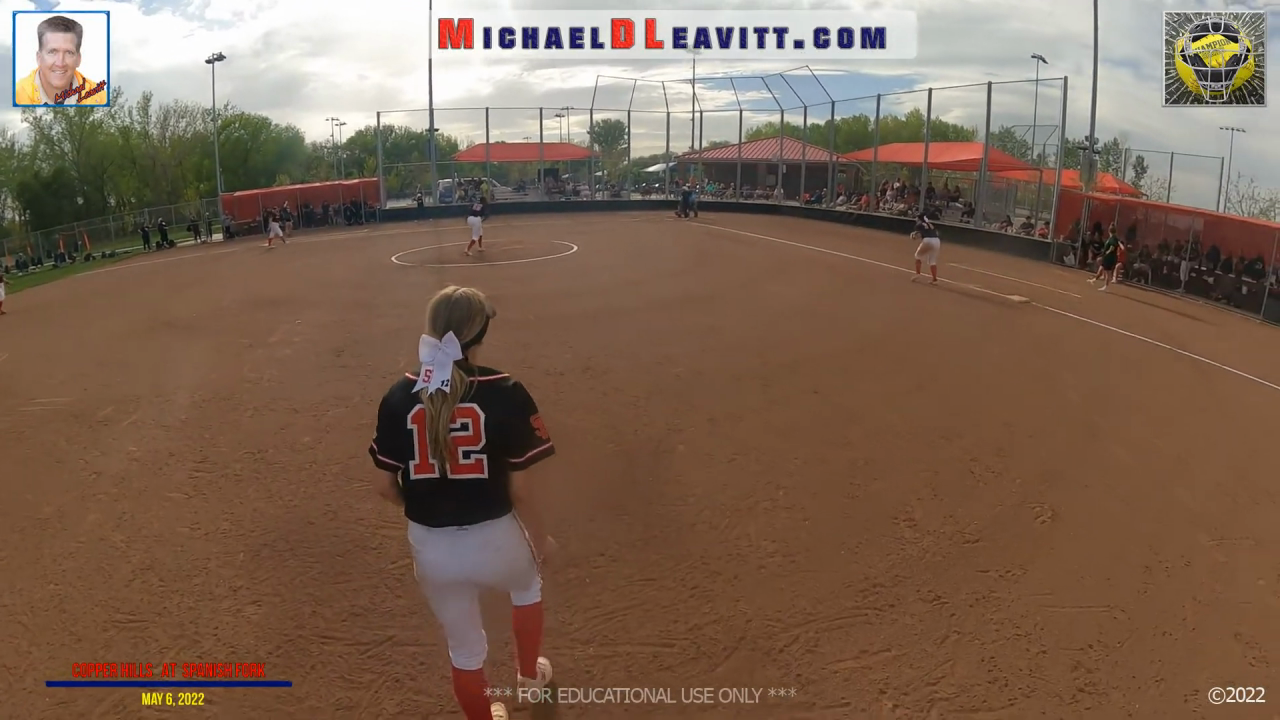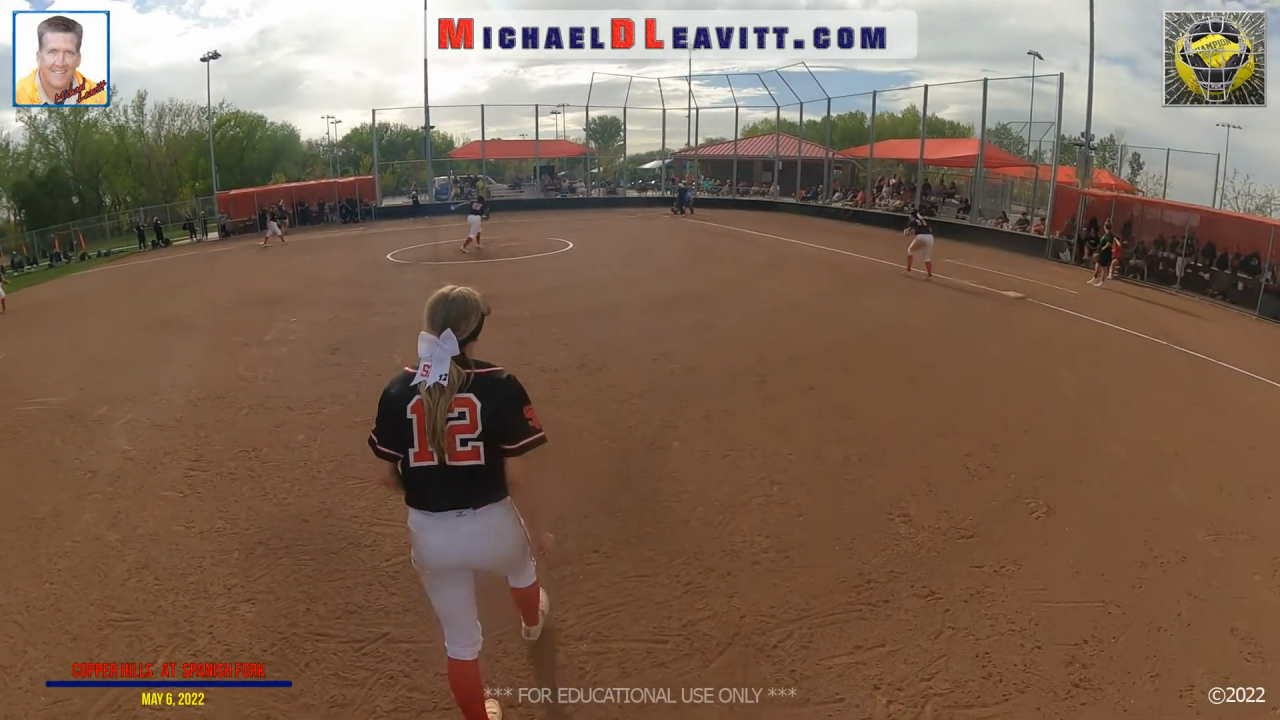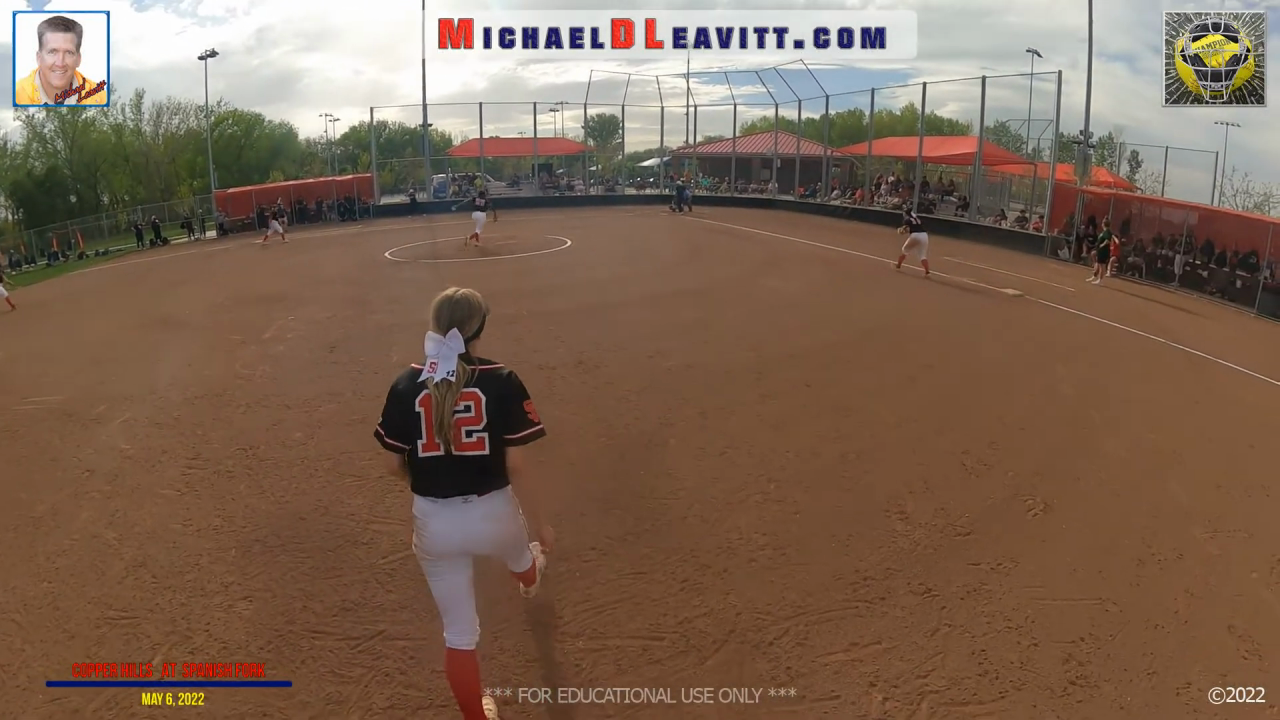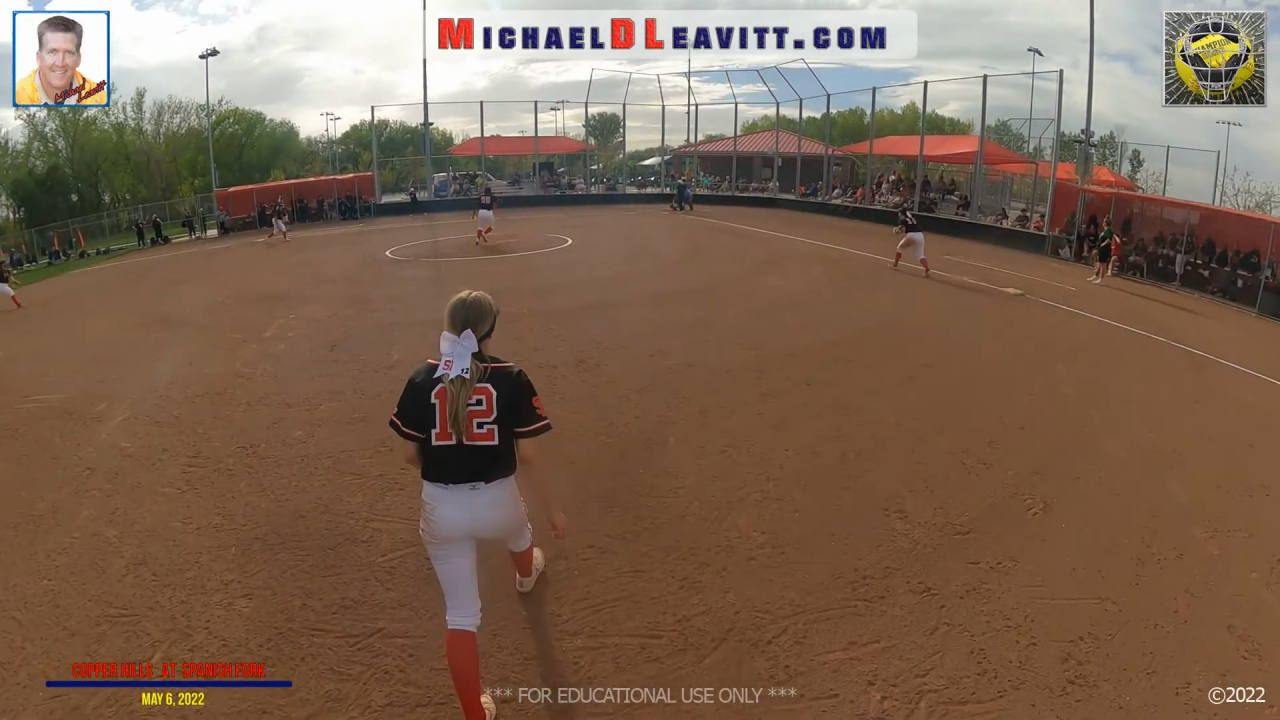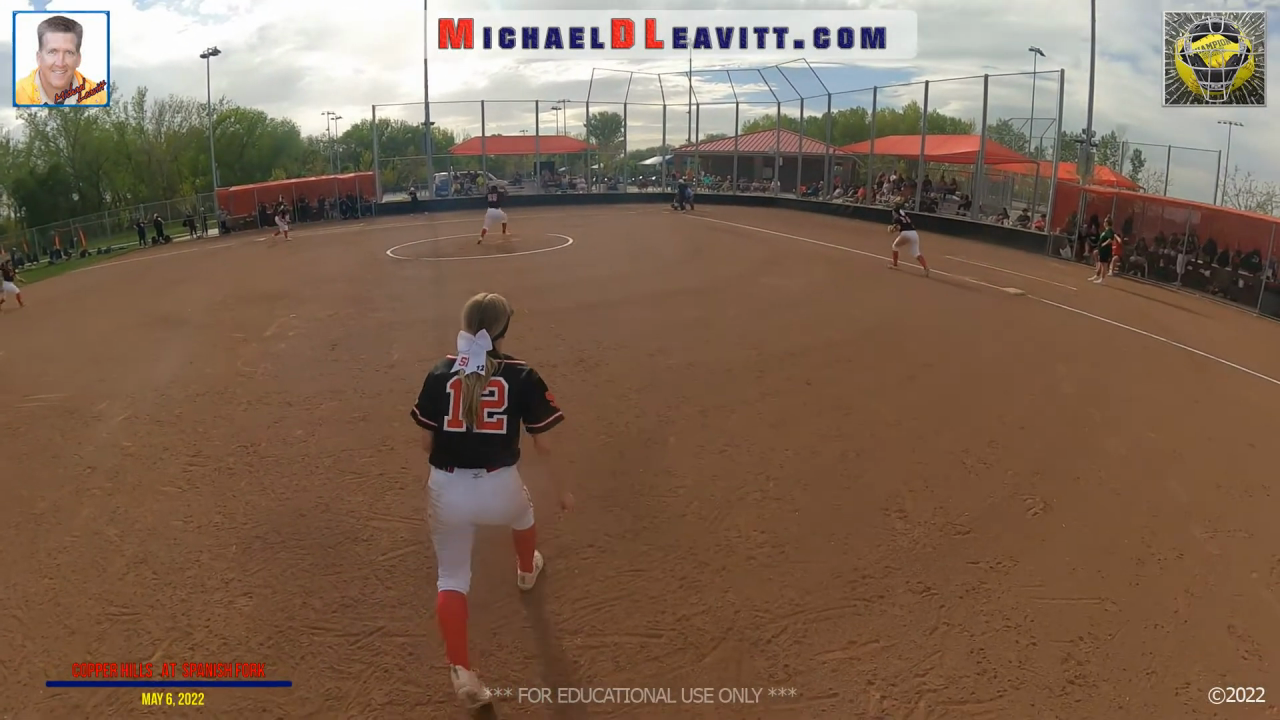
dt=0.1s
person 1, frame 1
left shoulder: (399, 397)
right shoulder: (506, 393)
left elbow: (385, 487)
right elbow: (520, 488)
right wrist: (539, 536)
left hip: (430, 548)
right hip: (495, 539)
left knee: (465, 650)
right knee: (527, 582)
right ankle: (530, 674)
person 1, frame 2
left shoulder: (399, 390)
right shoulder: (500, 386)
left elbow: (388, 475)
right elbow: (515, 473)
right wrist: (536, 528)
left hip: (430, 535)
right hip: (491, 524)
left knee: (460, 639)
right knee: (522, 568)
right ankle: (532, 623)
person 1, frame 3
left shoulder: (406, 386)
right shoulder: (502, 382)
left elbow: (396, 463)
right elbow: (516, 464)
right wrist: (537, 522)
left hip: (432, 520)
right hip: (492, 512)
left knee: (459, 630)
right knee: (519, 550)
right ankle: (528, 581)
person 1, frame 4
left shoulder: (421, 379)
right shoulder: (510, 379)
left elbow: (409, 454)
right elbow: (526, 456)
right wrist: (550, 508)
left hip: (441, 506)
right hip: (495, 500)
left knee: (461, 612)
right knee: (518, 531)
right ankle: (525, 573)
person 1, frame 5
left shoulder: (440, 374)
right shoulder: (522, 376)
left elbow: (426, 442)
right elbow: (542, 444)
right wrist: (561, 489)
left hip: (446, 489)
right hip: (499, 487)
left knee: (452, 578)
right knee: (522, 512)
left ankle: (462, 670)
right ankle: (526, 572)
